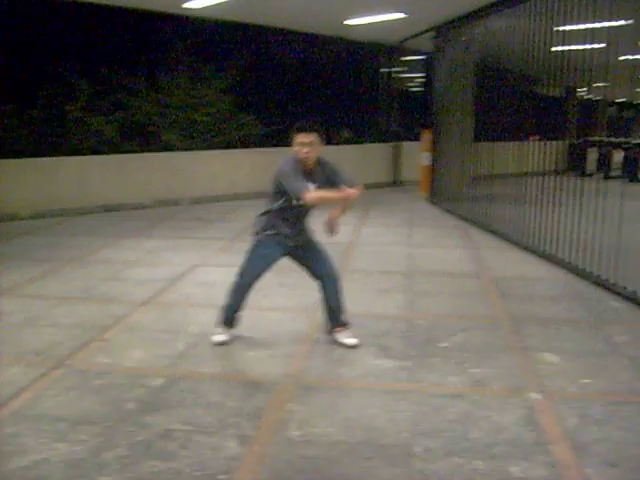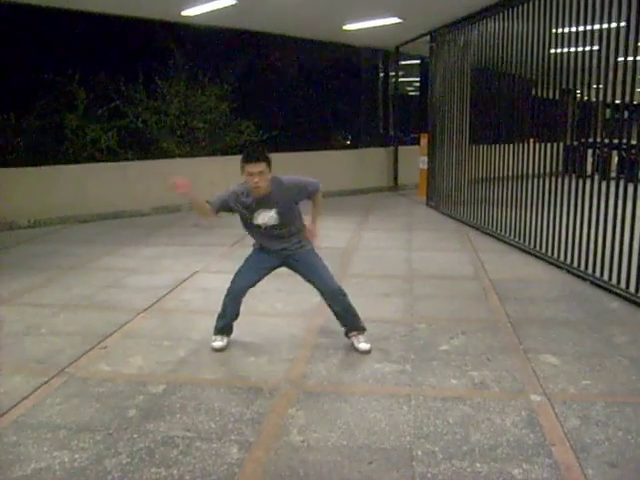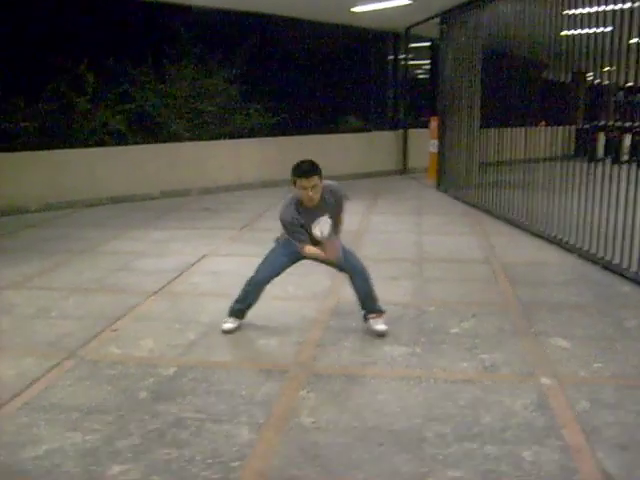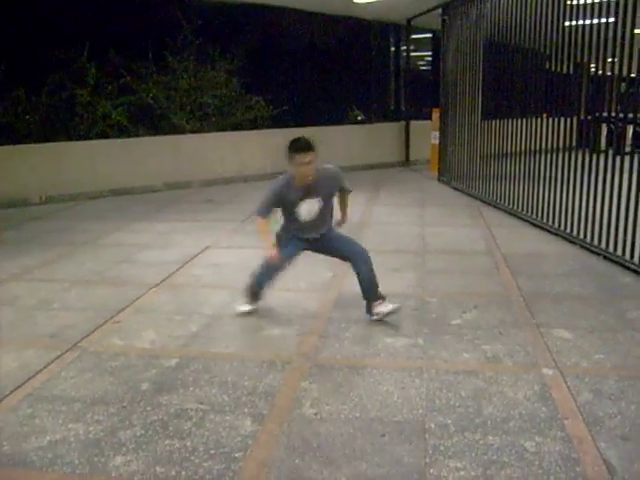
dt=0.5s
person 1, frame 1
left shoulder: (325, 167)
right shoulder: (289, 167)
left elbow: (353, 190)
right elbow: (308, 199)
left wrist: (336, 214)
right wrist: (344, 195)
left hip: (299, 235)
right hip: (272, 235)
left knee: (329, 275)
right knee: (245, 280)
left ankle: (338, 326)
right ankle: (226, 324)
person 1, frame 2
left shoulder: (289, 185)
right shoulder: (237, 196)
left elbow: (316, 188)
right elbow: (208, 211)
left wrist: (313, 223)
right wrist: (189, 194)
left hip: (298, 247)
right hip: (265, 251)
left knee: (330, 289)
right knee: (237, 288)
left ankle: (355, 331)
right ankle: (223, 331)
person 1, frame 3
left shoulder: (332, 190)
right shoulder: (288, 213)
right elbow: (305, 248)
left wrist: (336, 234)
right wrist: (326, 255)
left hip: (327, 243)
right hip: (293, 244)
left knee: (358, 269)
right knee: (260, 278)
left ankle: (373, 314)
right ankle: (236, 314)
person 1, frame 4
left shoulder: (330, 174)
right shoulder: (281, 187)
left elbow: (343, 190)
right elbow: (262, 216)
left wrist: (344, 214)
right wrist: (270, 245)
left hip: (322, 233)
right hip: (293, 237)
left knee: (360, 254)
right knee: (270, 268)
left ankle: (375, 304)
right ankle: (252, 295)
